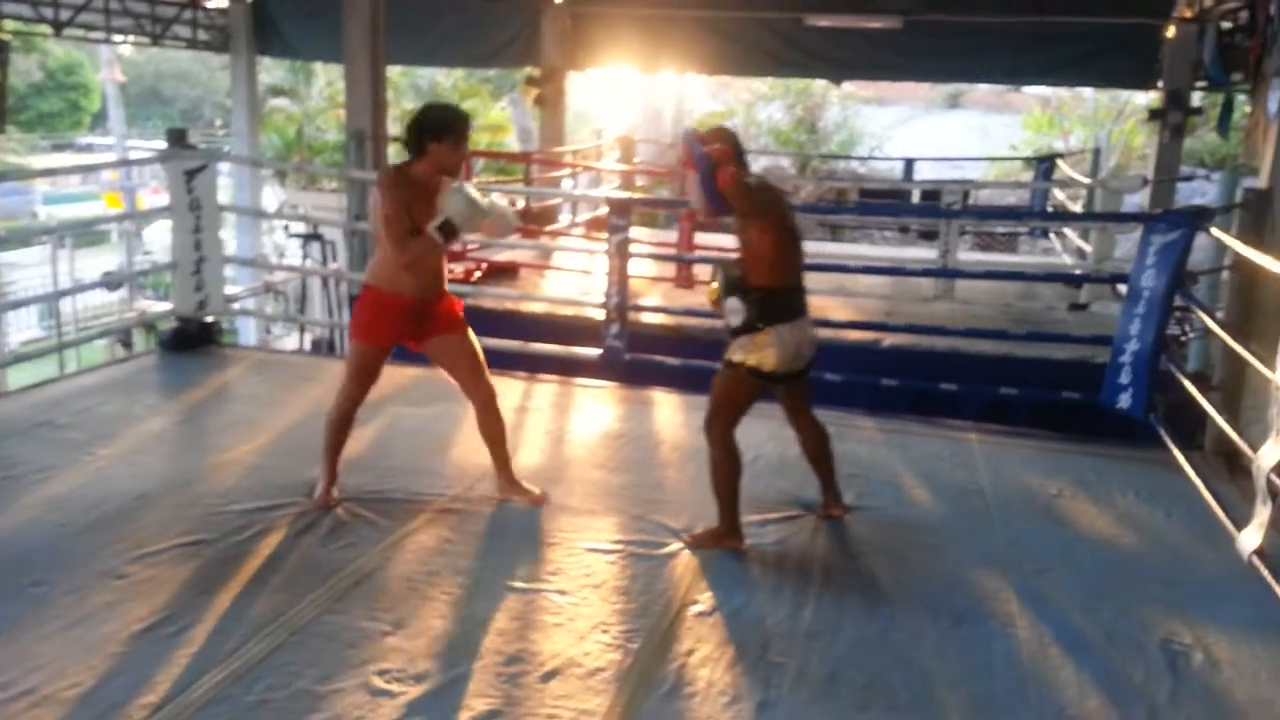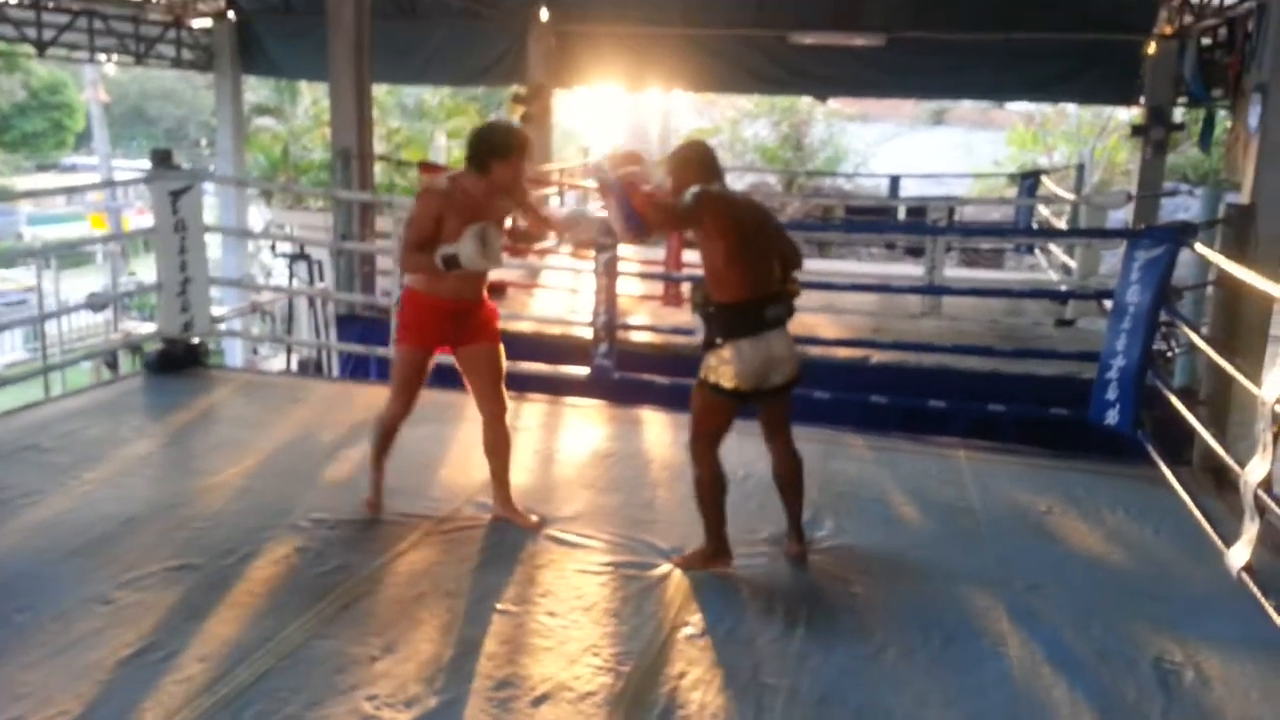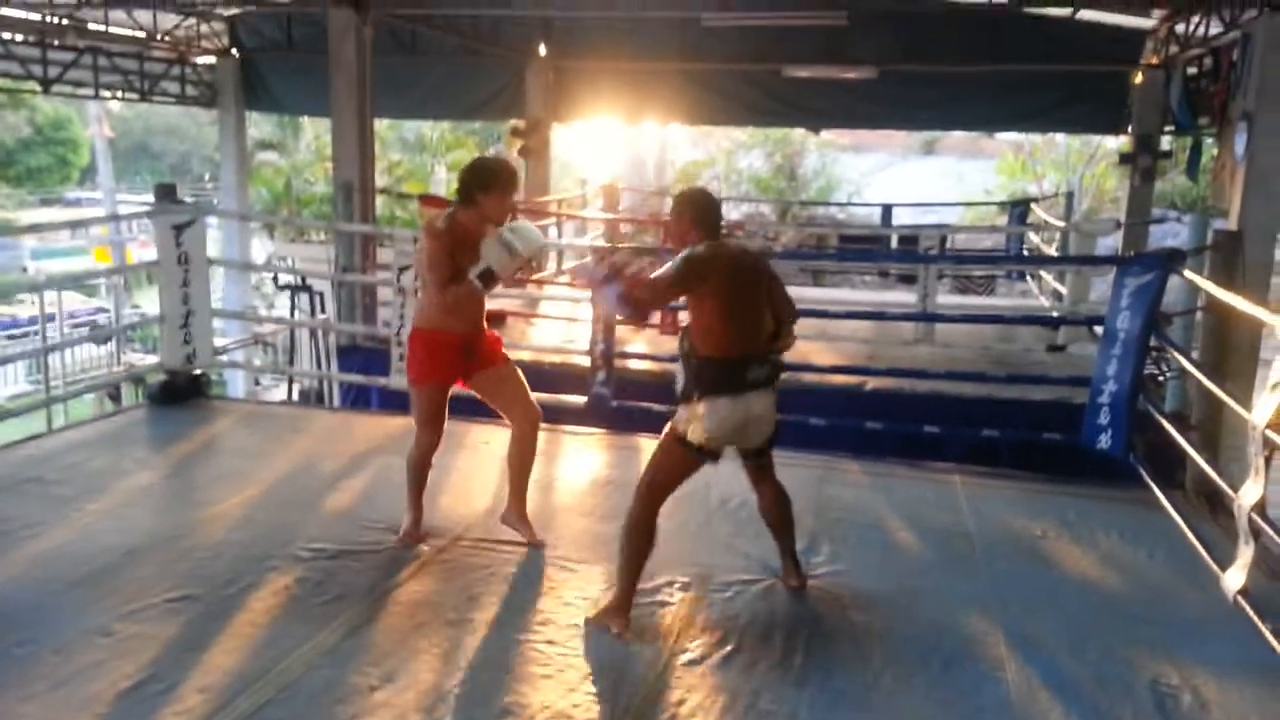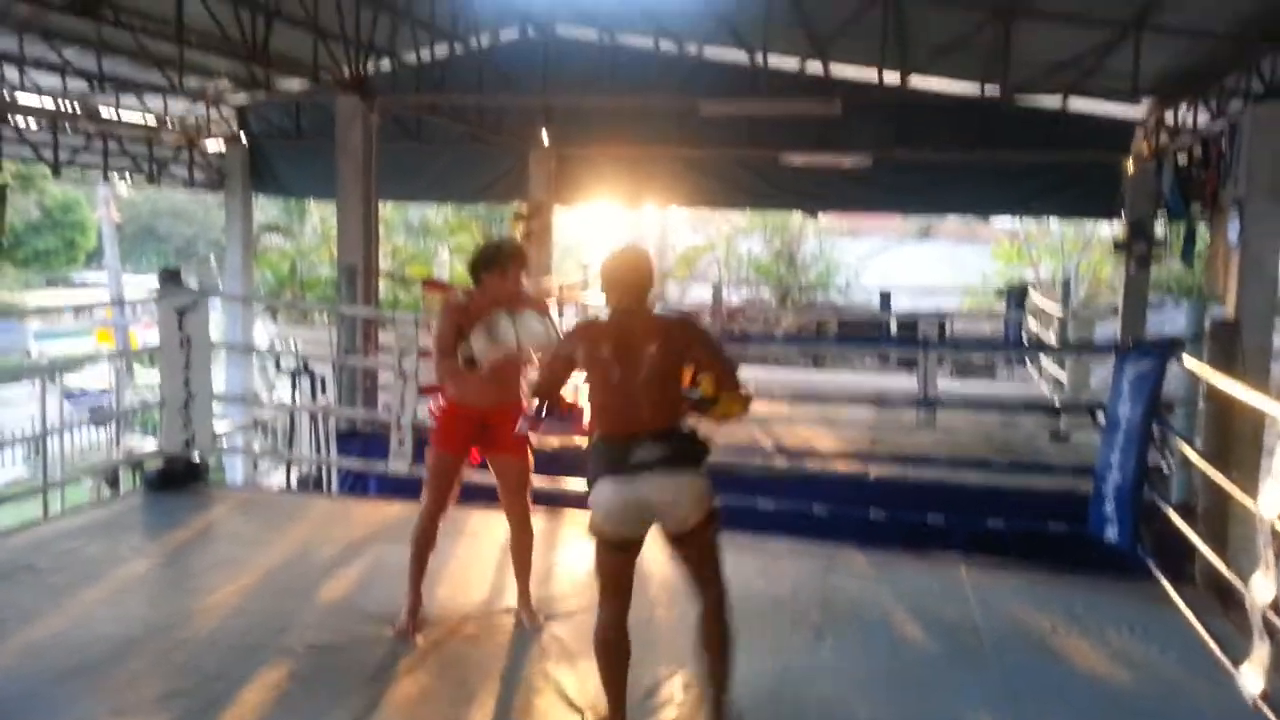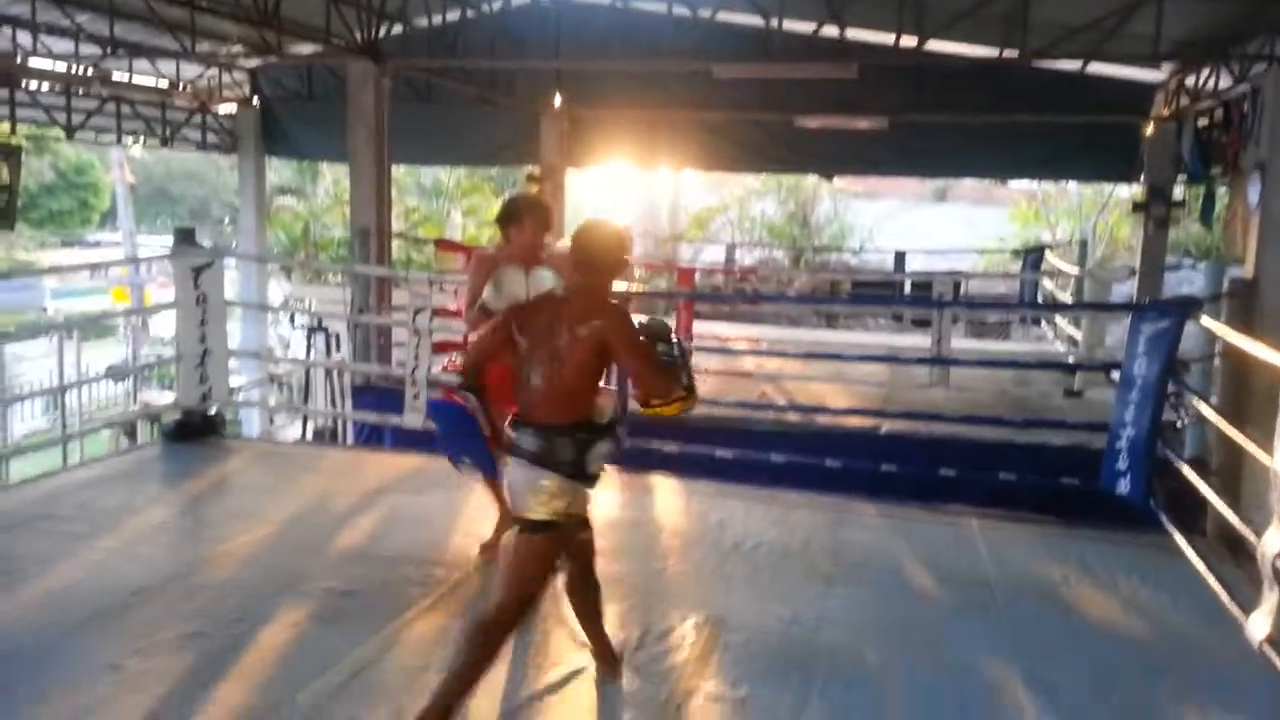
dt=0.3s
person 1, frame 1
left shoulder: (757, 195)
right shoulder: (763, 195)
left elbow: (736, 194)
left wrist: (719, 161)
right wrist: (732, 278)
left hip: (764, 333)
right hip: (792, 325)
left knee: (718, 427)
right knee: (801, 414)
left ankle: (727, 530)
right ankle: (832, 498)
person 1, frame 2
left shoulder: (704, 199)
right shoulder: (756, 209)
left elbow: (664, 219)
right elbow: (791, 262)
left wrist: (634, 191)
left hip: (734, 347)
right hip: (776, 339)
left knee: (702, 450)
right knee: (780, 441)
left ankle: (716, 548)
right ankle: (796, 536)
person 1, frame 3
left shoulder: (699, 259)
right shoulder: (754, 261)
left elbow: (644, 298)
right elbow: (787, 315)
left wrist: (621, 279)
left hip: (713, 402)
right hip: (759, 396)
left knee: (646, 502)
right knee: (766, 481)
left ankle: (621, 606)
right ankle: (792, 568)
person 1, frame 4
left shoulder: (584, 336)
right shoulder: (677, 329)
left elbow: (542, 392)
right elbow: (729, 383)
left hip: (613, 482)
right hip: (676, 476)
left knee: (612, 606)
right knee: (711, 592)
person 1, frame 5
left shoulder: (527, 312)
right shoulder: (609, 318)
left elbow: (473, 363)
right elbow: (657, 388)
left wrist: (483, 416)
right wrist: (659, 349)
left hip: (522, 460)
right hip: (558, 473)
left knee: (579, 560)
right knee: (513, 602)
left ankle: (604, 654)
person 2, frame 1
left shoulder: (445, 184)
right shoulder: (392, 186)
left elbow: (448, 234)
right elbow: (403, 257)
left wrist: (487, 216)
right wrist: (447, 226)
left hip: (434, 305)
right hip: (384, 304)
left knee: (483, 393)
right knee: (351, 397)
left ankle: (506, 479)
right ankle: (328, 478)
person 2, frame 2
left shoulder: (508, 193)
right shoulder: (437, 196)
left elbow: (539, 221)
right elbow: (406, 259)
right wrist: (452, 259)
left hip: (473, 311)
right hip: (425, 308)
left knee: (495, 408)
right knee: (400, 405)
left ankle: (503, 500)
right ankle: (376, 480)
person 2, frame 3
left shoulder: (489, 228)
right shoulder: (440, 235)
right elbow: (444, 300)
left hip: (477, 339)
right hip: (433, 344)
left knee: (528, 417)
right knee: (428, 438)
left ankle: (516, 510)
right ankle: (413, 515)
person 2, frame 4
left shoulder: (529, 307)
right shoulder: (455, 308)
right elbow: (442, 372)
right wrist: (476, 356)
left hip: (506, 417)
right hip: (458, 414)
left knee: (518, 513)
right knee: (431, 512)
left ankle: (524, 599)
right ankle: (412, 602)
person 2, frame 5
left shoulder: (558, 264)
right shoulder: (486, 262)
right elbow: (470, 319)
right wrist: (491, 306)
right hip: (494, 366)
right ankle: (505, 513)
